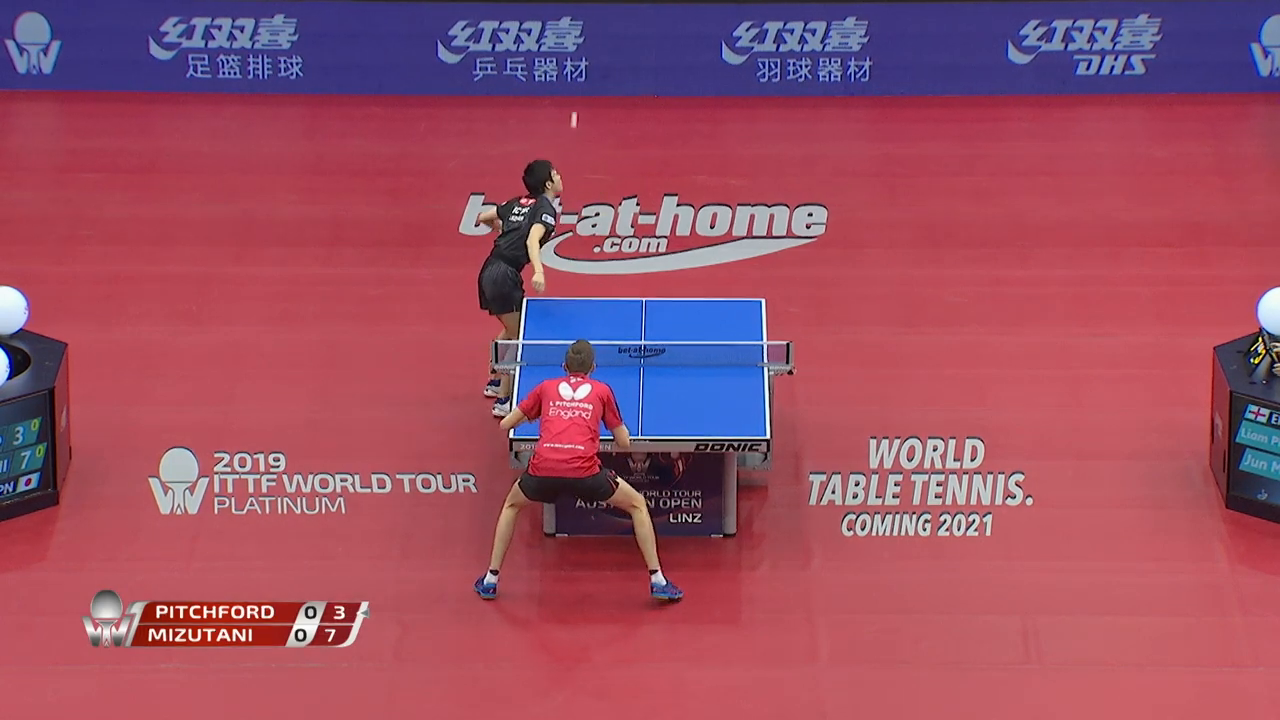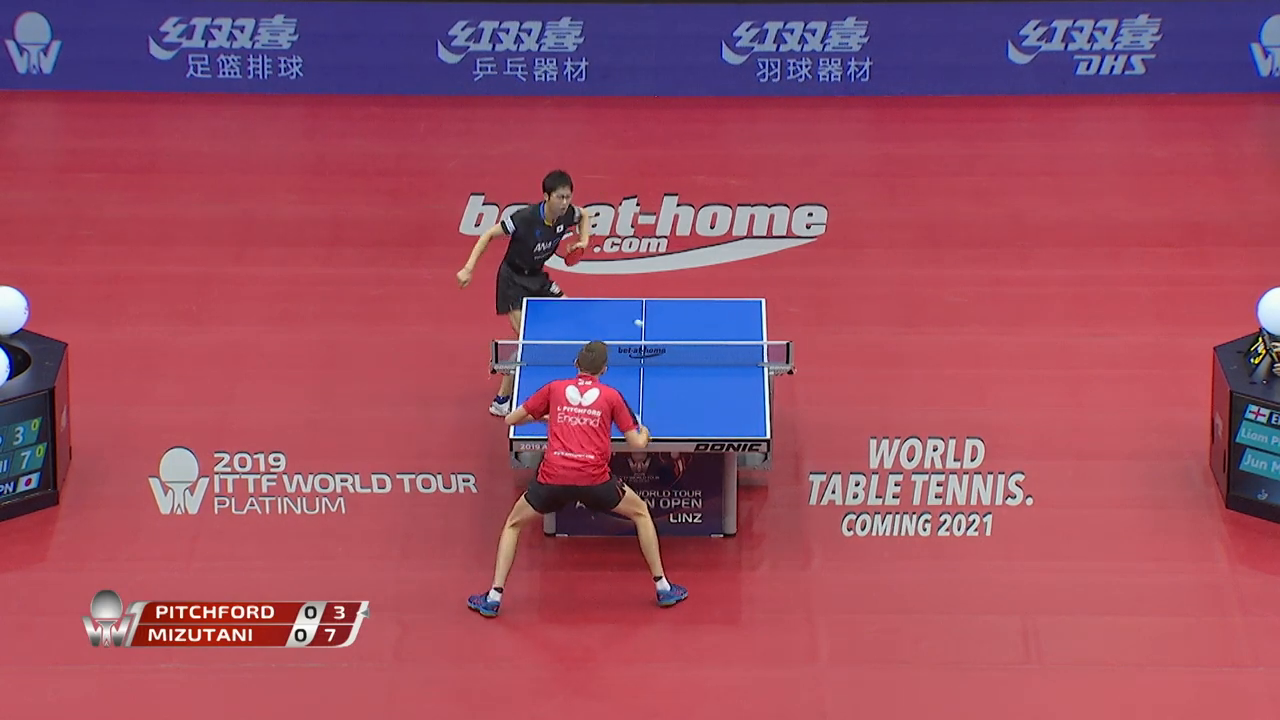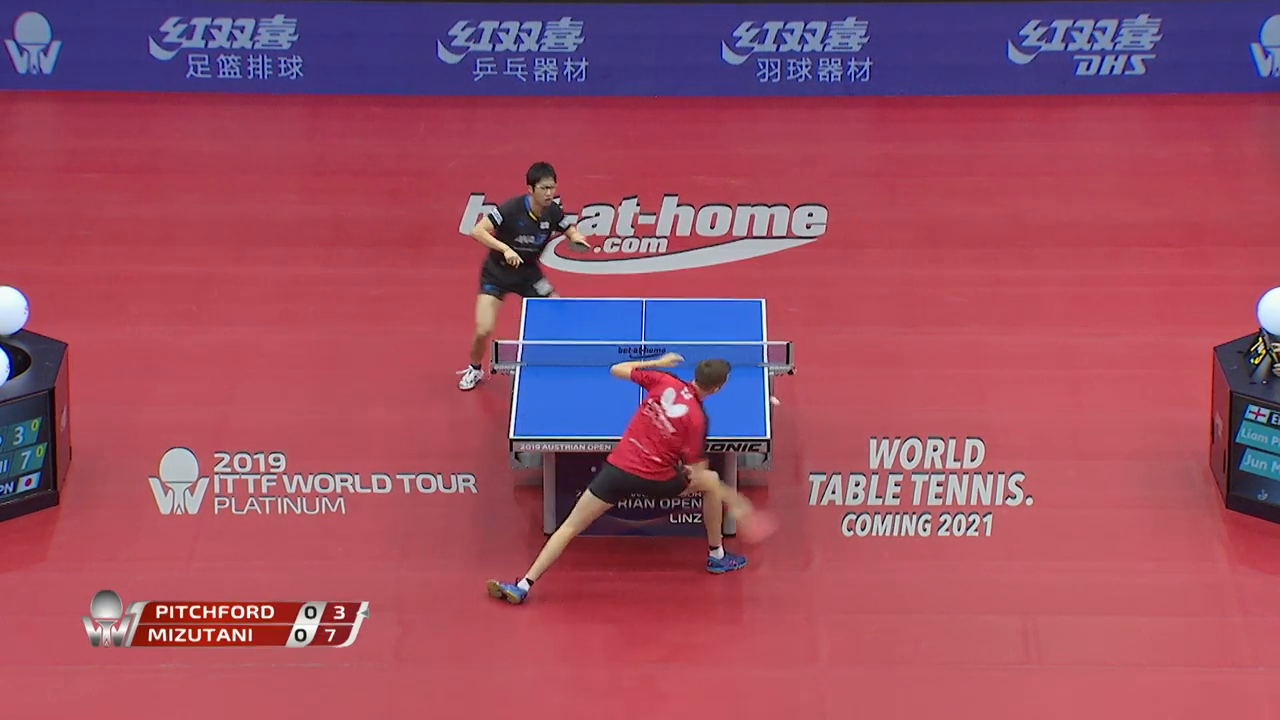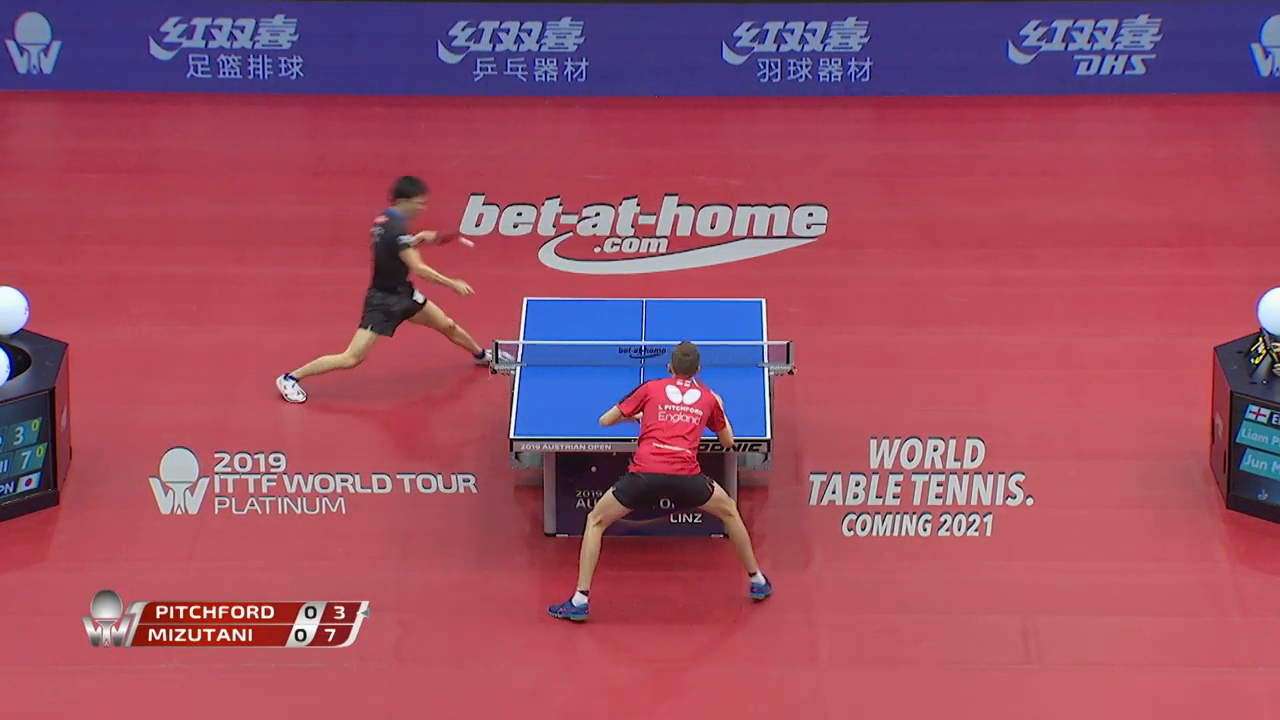
dt=0.5s
person 1, frame 1
left shoulder: (546, 387)
right shoulder: (602, 391)
left elbow: (504, 425)
right elbow: (624, 443)
left wrist: (533, 414)
right wrist: (619, 428)
left hip: (543, 470)
right hip: (584, 471)
left knee: (511, 505)
right knee: (638, 505)
left ankle: (491, 580)
right ankle: (658, 581)
person 1, frame 2
left shoulder: (554, 388)
right shoulder: (612, 396)
left elbow: (511, 419)
right elbow: (638, 444)
left wrist: (541, 416)
right wrist: (644, 432)
left hip: (552, 479)
right hip: (593, 480)
left knee: (513, 524)
right knee: (640, 513)
left ankle: (493, 597)
right ankle: (662, 587)
person 1, frame 3
left shoulder: (663, 382)
right shoulder: (697, 419)
left elbow: (617, 370)
right elbow: (697, 471)
left wrist: (659, 364)
right wrist: (735, 501)
left hip: (618, 467)
right hip: (655, 478)
left knee: (571, 526)
right knee: (711, 481)
left ankle: (522, 586)
right ankle: (717, 556)
person 1, frame 4
left shoulder: (650, 388)
right shoulder: (710, 398)
left elbow: (604, 421)
right elbow: (728, 441)
left wrist: (629, 413)
left hip: (645, 474)
right hip: (684, 477)
left knee: (595, 522)
right knee: (730, 512)
left ankle: (579, 601)
right ankle: (756, 581)
person 2, frame 1
left shoulder: (517, 203)
right shoulder: (547, 210)
left elbow: (484, 217)
right elbow: (533, 239)
right wrist: (539, 271)
left hip: (489, 270)
right hip: (504, 275)
left knee: (511, 331)
right knee: (520, 338)
left ankle: (495, 382)
right ankle: (503, 401)
person 2, frame 2
left shoulder: (567, 213)
right shoulder: (524, 217)
left elbow: (583, 215)
right elbow: (487, 236)
left wrist: (583, 241)
right wrist: (468, 268)
left hip: (537, 276)
right hip: (513, 280)
right ankle: (502, 401)
person 2, frame 3
left shoulder: (554, 212)
right shoulder: (511, 208)
left elbow: (570, 231)
right elbow: (478, 231)
left wrist: (578, 238)
right wrist: (505, 249)
left hip: (529, 271)
right hip: (497, 271)
right knee: (483, 331)
right ankle: (474, 369)
person 2, frame 4
left shoulder: (386, 219)
right shoulder: (396, 228)
right elbow: (418, 267)
left wrist: (421, 237)
right wrist: (453, 284)
left hip: (402, 293)
right hip: (382, 300)
left knee: (448, 325)
right knee: (350, 360)
left ankle: (479, 355)
right ankle: (289, 379)
